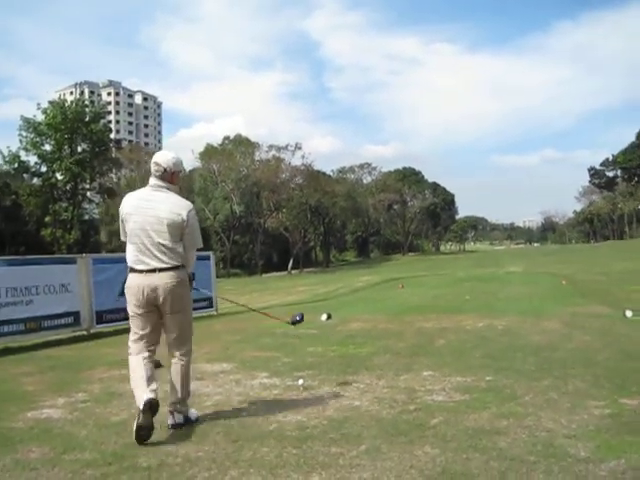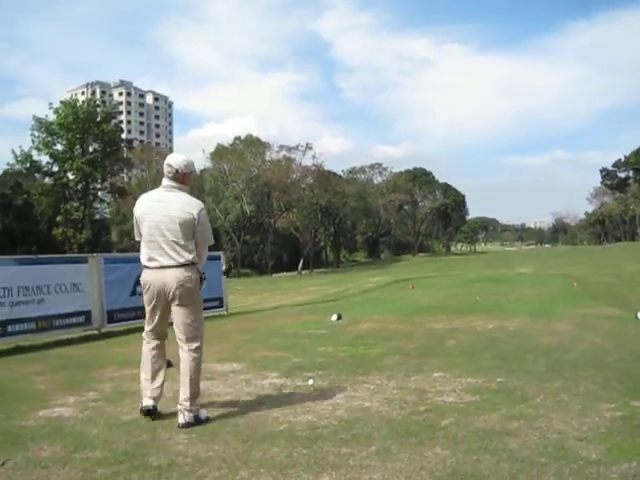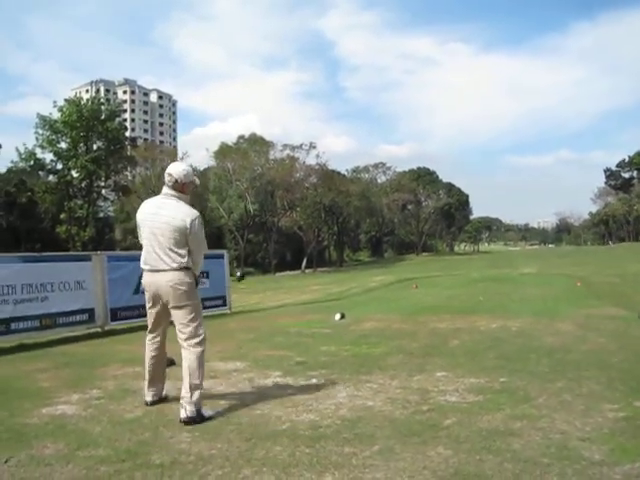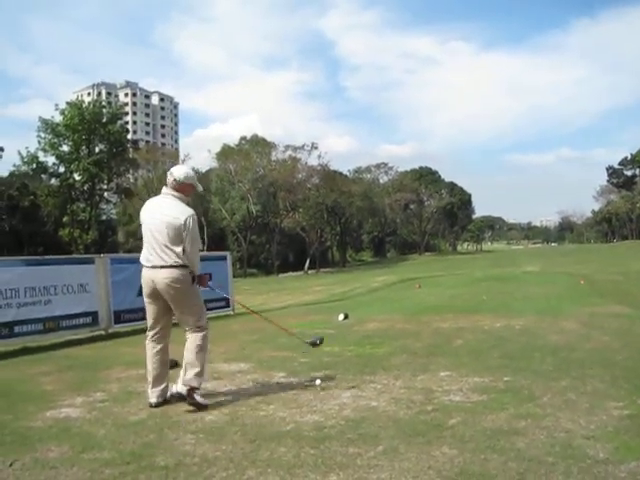
dt=0.2s
person 1, frame 1
left shoulder: (129, 202)
right shoulder: (183, 207)
left elbow: (127, 240)
right elbow: (190, 251)
left hip: (138, 280)
right hip: (172, 280)
left knee: (140, 347)
right knee: (179, 348)
left ankle: (147, 398)
right ankle: (178, 411)
person 1, frame 2
left shoulder: (142, 202)
right shoulder: (194, 206)
left elbow: (141, 238)
right elbow: (203, 248)
left hip: (152, 276)
right hip: (183, 276)
left knee: (153, 338)
right knee: (190, 344)
left ankle: (150, 399)
right ankle: (188, 411)
person 1, frame 3
left shoulder: (144, 208)
right shoulder: (189, 215)
left elbow: (144, 242)
right elbow: (197, 254)
right wrist: (193, 275)
left hip: (150, 277)
right hip: (177, 280)
left knee: (155, 336)
right knee: (192, 341)
left ankle: (153, 392)
right ankle: (190, 407)
person 1, frame 4
left shoulder: (148, 206)
right shoulder: (186, 213)
right elbow: (191, 252)
right wrist: (197, 274)
left hip: (149, 274)
right hip: (175, 276)
left knee: (156, 335)
right knee: (198, 329)
left ankle: (157, 393)
right ankle: (187, 387)
